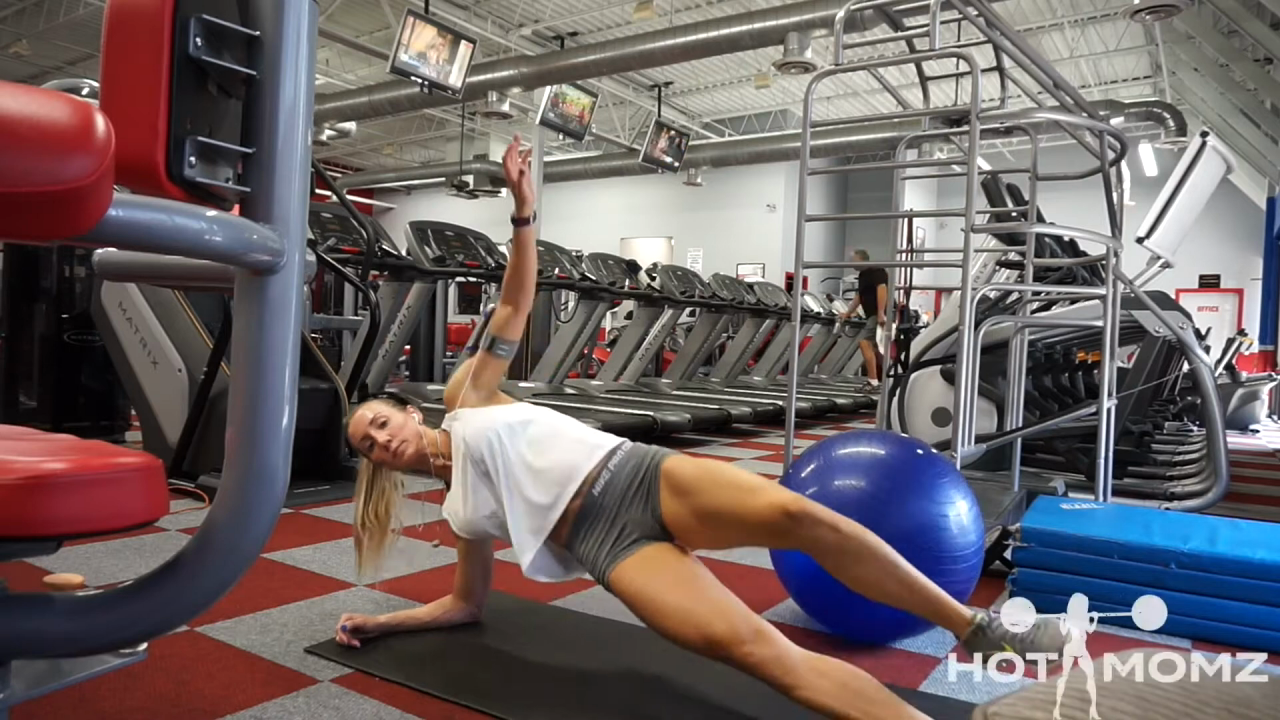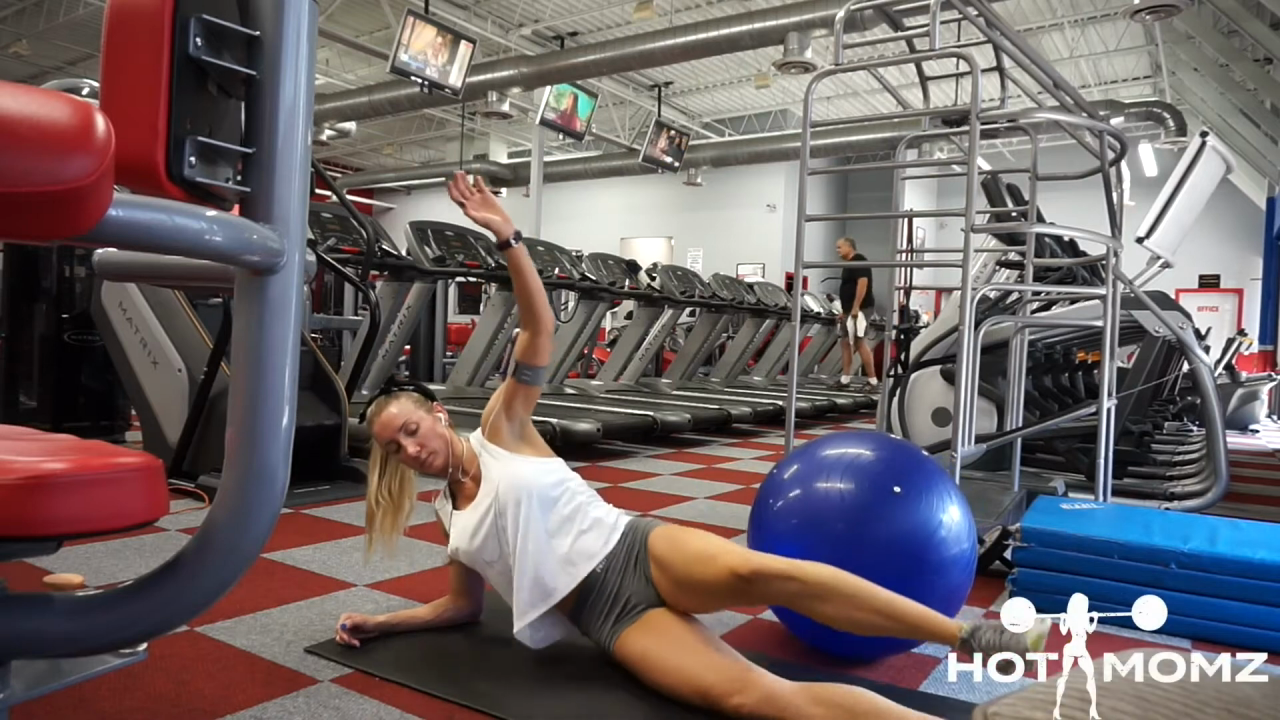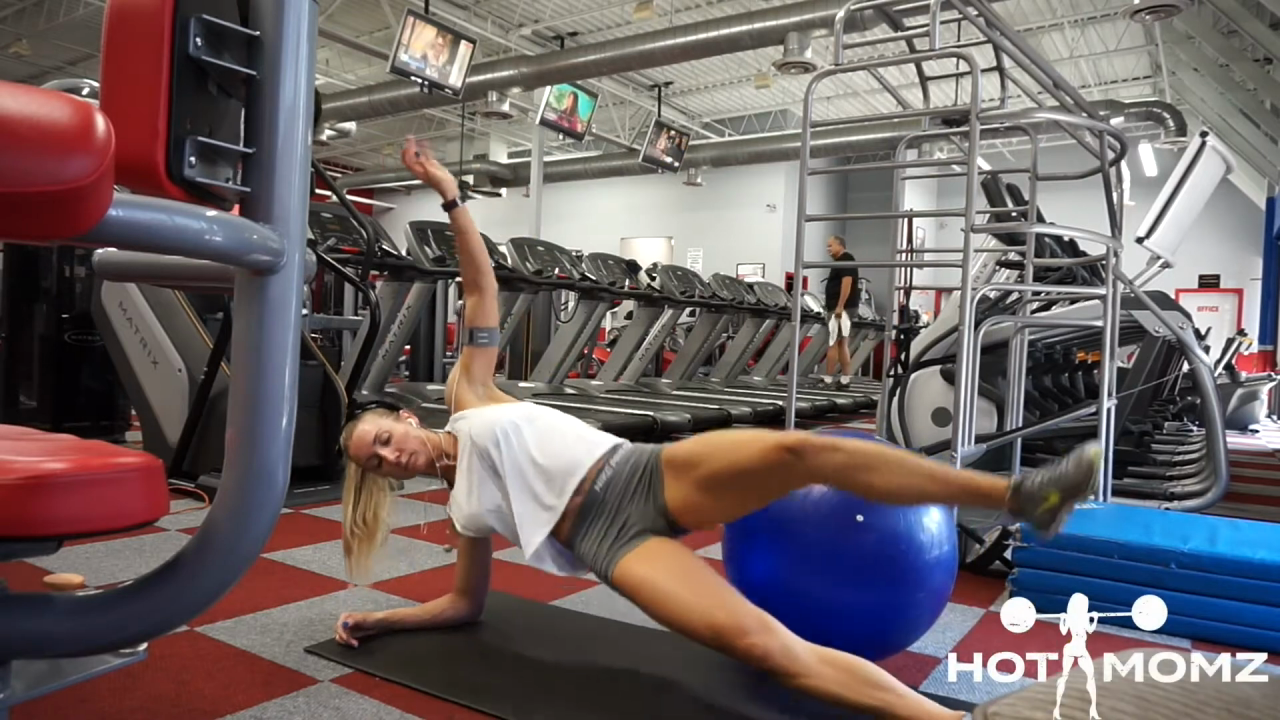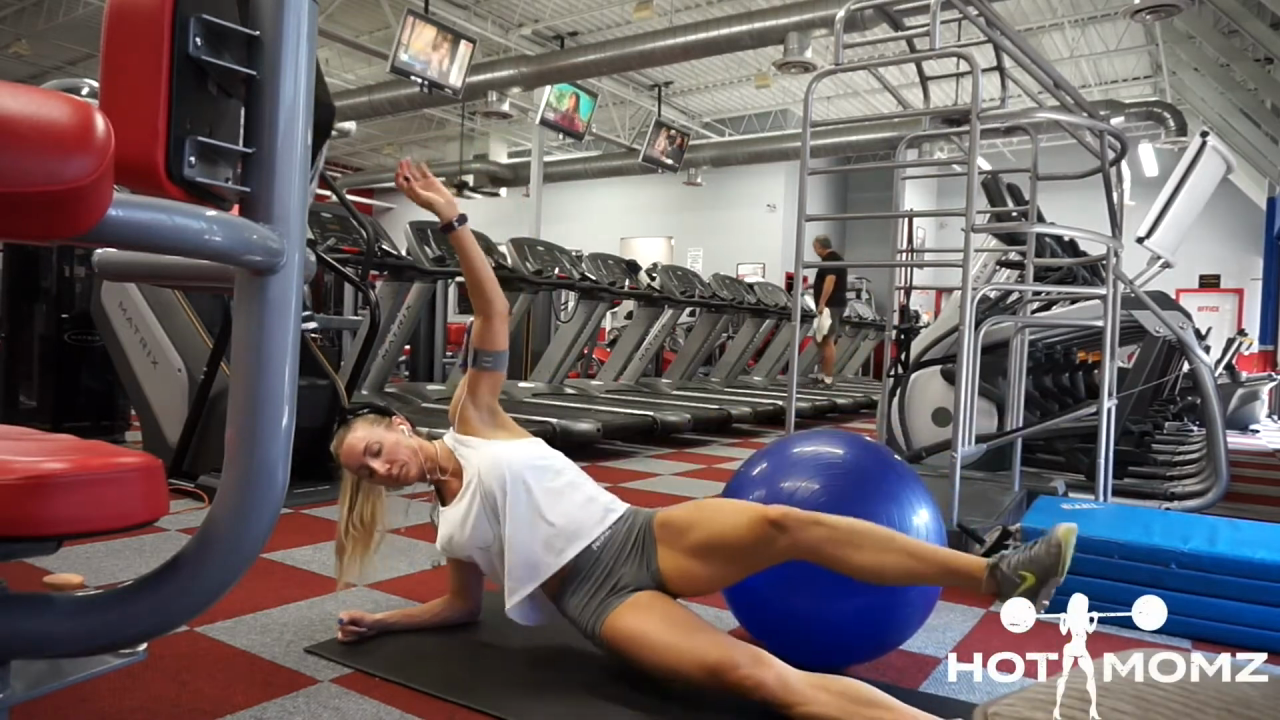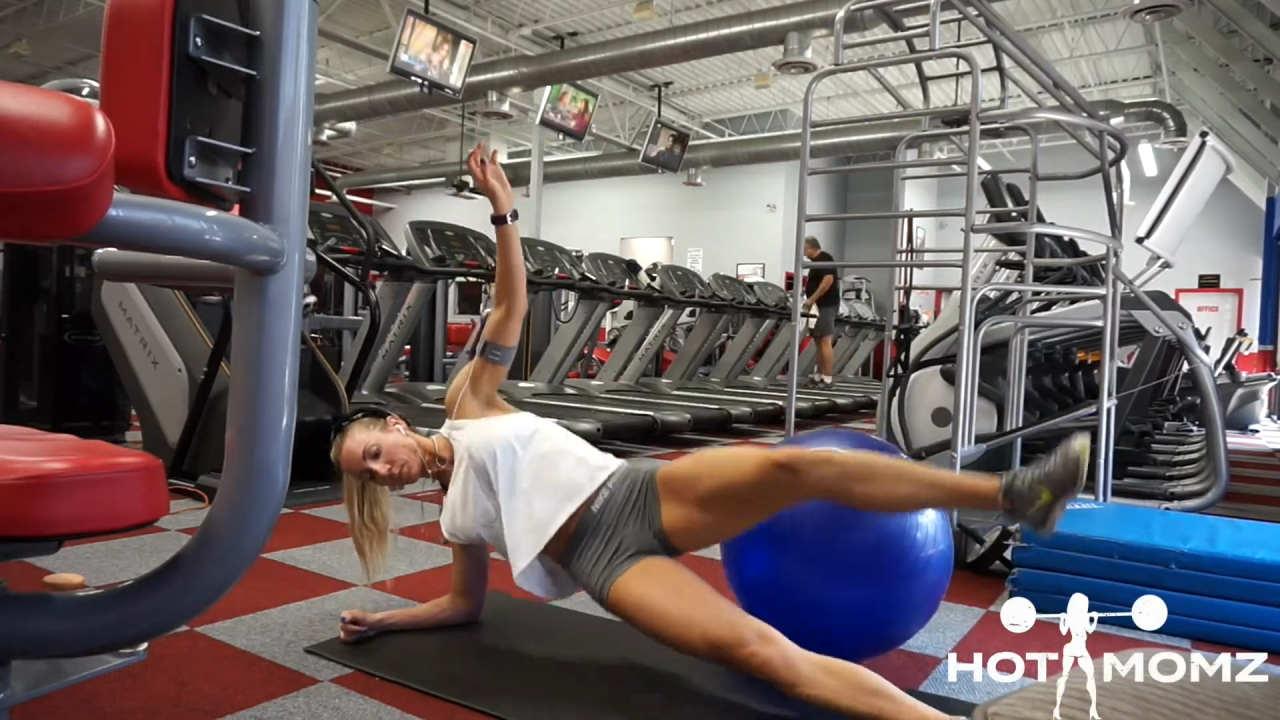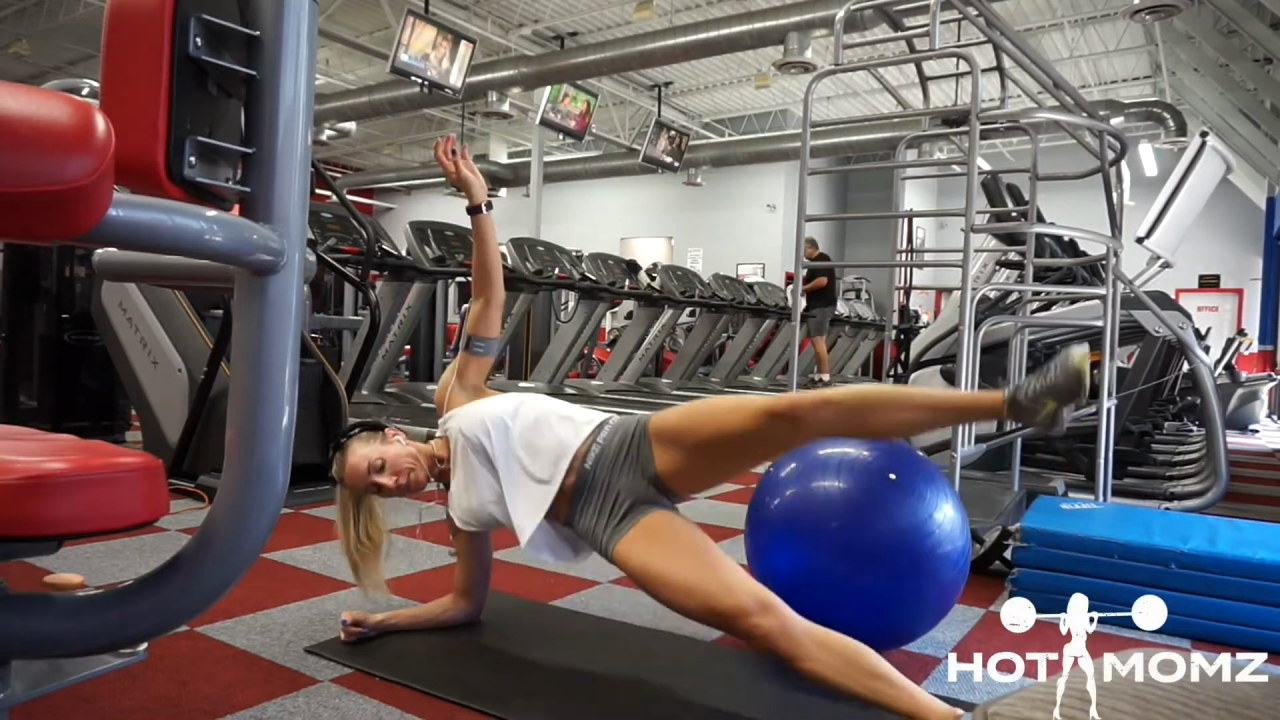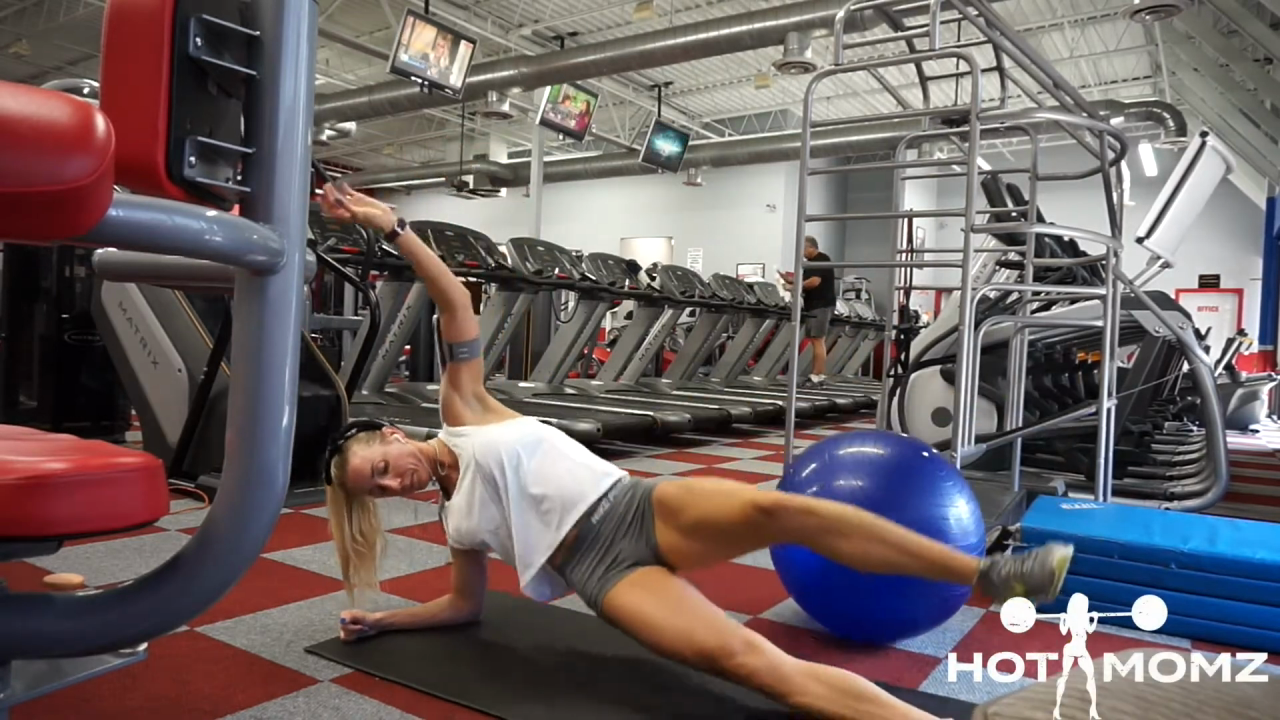
dt=0.7s
person 1, frame 1
left shoulder: (465, 395)
right shoulder: (457, 506)
left elbow: (520, 297)
right elbow: (467, 604)
left wrist: (524, 210)
right wrist: (380, 624)
left hip: (637, 477)
right hip: (604, 542)
left knee: (800, 515)
right knee: (755, 648)
left ankle: (977, 631)
person 1, frame 2
left shoulder: (500, 429)
right shoulder: (454, 520)
left elbow: (540, 326)
right elbow: (462, 606)
left wrist: (507, 237)
right wrist: (378, 622)
left hip: (638, 551)
right hip: (611, 617)
left knee: (757, 571)
left ankle: (973, 638)
person 1, frame 3
left shoulder: (465, 393)
right shoulder: (464, 505)
left elbow: (481, 292)
right elbow: (466, 604)
left wrist: (452, 196)
right wrist: (378, 621)
left hip: (648, 476)
right hip: (615, 537)
left knee: (802, 451)
right knee: (763, 644)
left ankle: (1016, 495)
person 1, frame 4
left shoulder: (472, 420)
right shoulder: (449, 528)
left elbow: (493, 310)
right elbow: (461, 606)
left wrist: (451, 218)
right wrist: (377, 621)
left hip: (637, 535)
right hip: (601, 599)
left knee: (785, 524)
left ankle: (997, 574)
person 1, frame 5
left shoulder: (465, 402)
right shoulder: (455, 517)
left elbow: (511, 304)
right elbow: (465, 605)
left wrist: (502, 212)
right wrist: (379, 620)
left hip: (638, 498)
right hip: (608, 562)
left knee: (789, 466)
right knee: (761, 653)
left ankle: (1005, 492)
person 1, frame 6
left shoulder: (456, 395)
right shoulder: (459, 503)
left elbow: (490, 294)
right elbow: (467, 603)
left wrist: (475, 200)
right wrist: (379, 621)
left hip: (637, 450)
right hip: (609, 515)
left knee: (793, 412)
right knee: (763, 619)
left ankle: (1009, 402)
person 1, frame 7
left shoulder: (459, 406)
right shoulder: (454, 519)
left elbow: (457, 304)
right elbow: (465, 604)
left wrist: (390, 226)
right wrist: (378, 621)
left hip: (641, 507)
right hip: (606, 567)
left knee: (783, 510)
left ankle: (988, 574)
